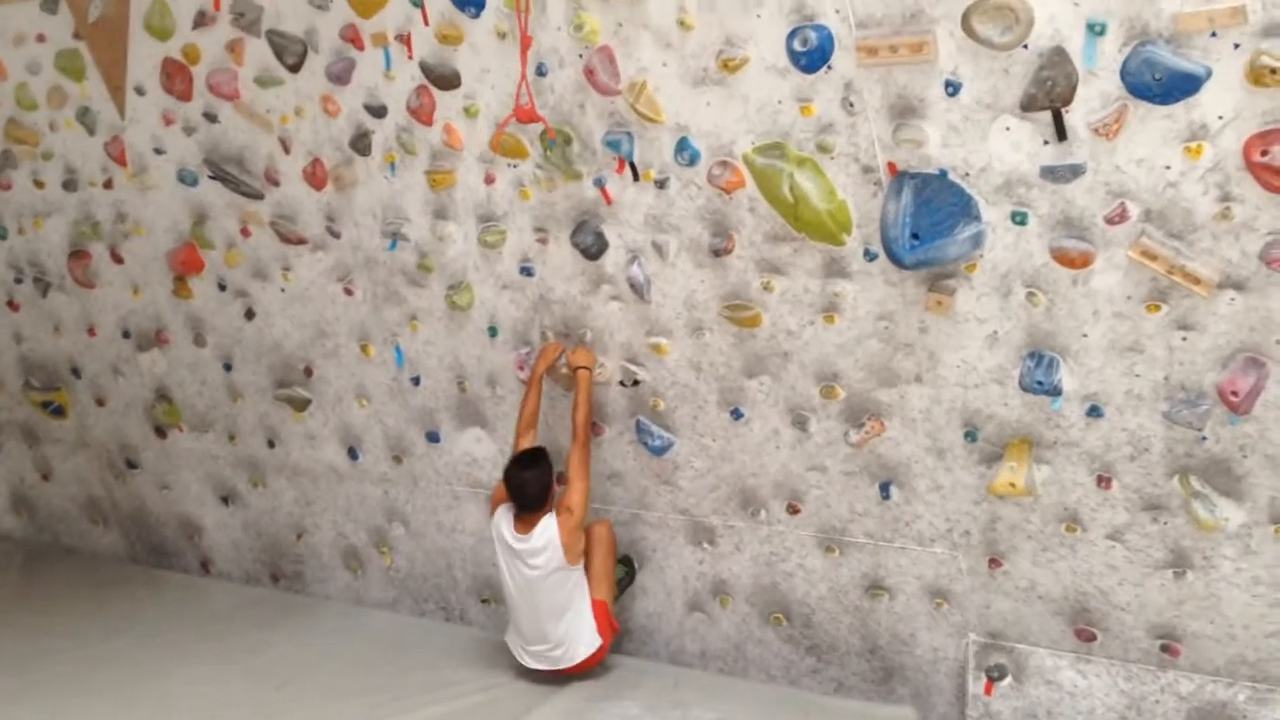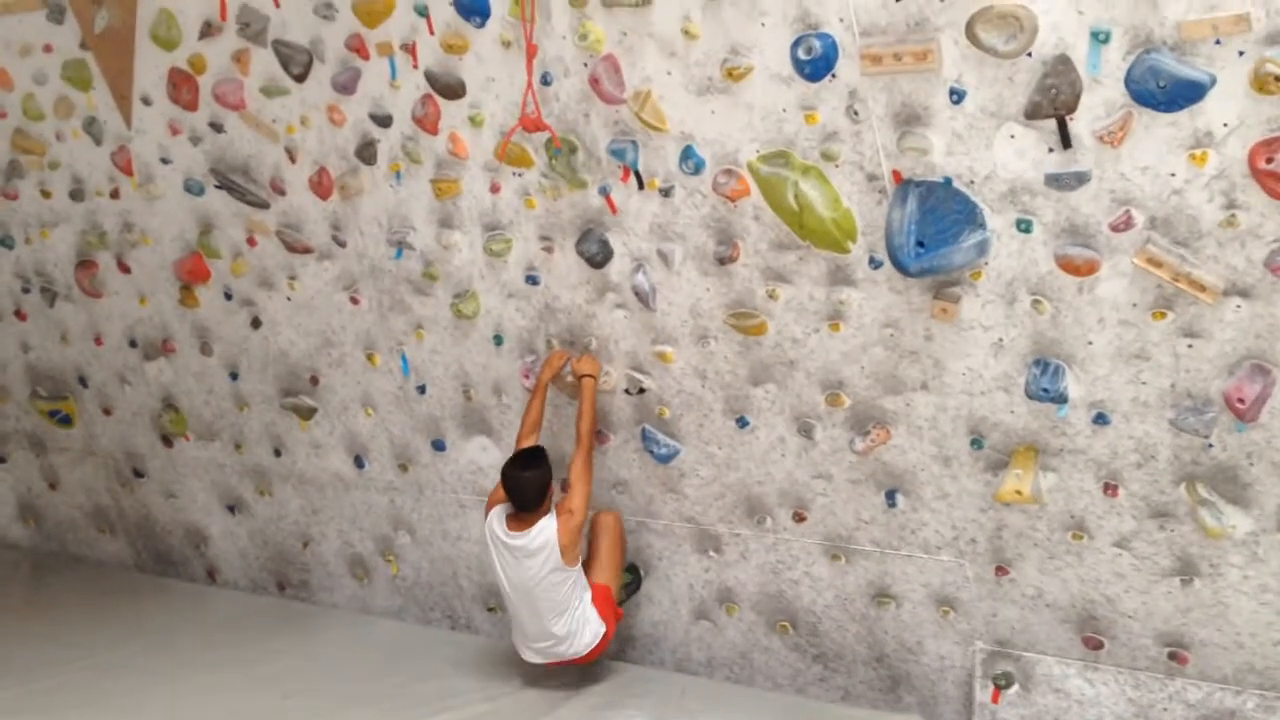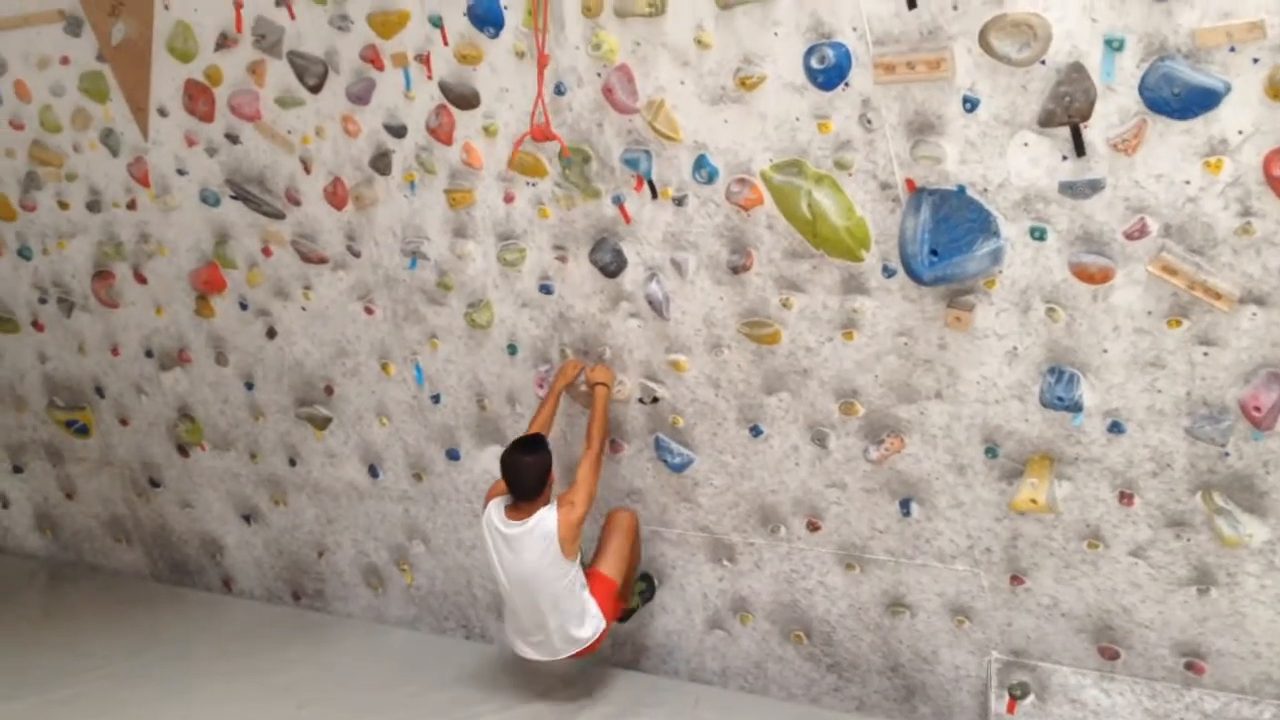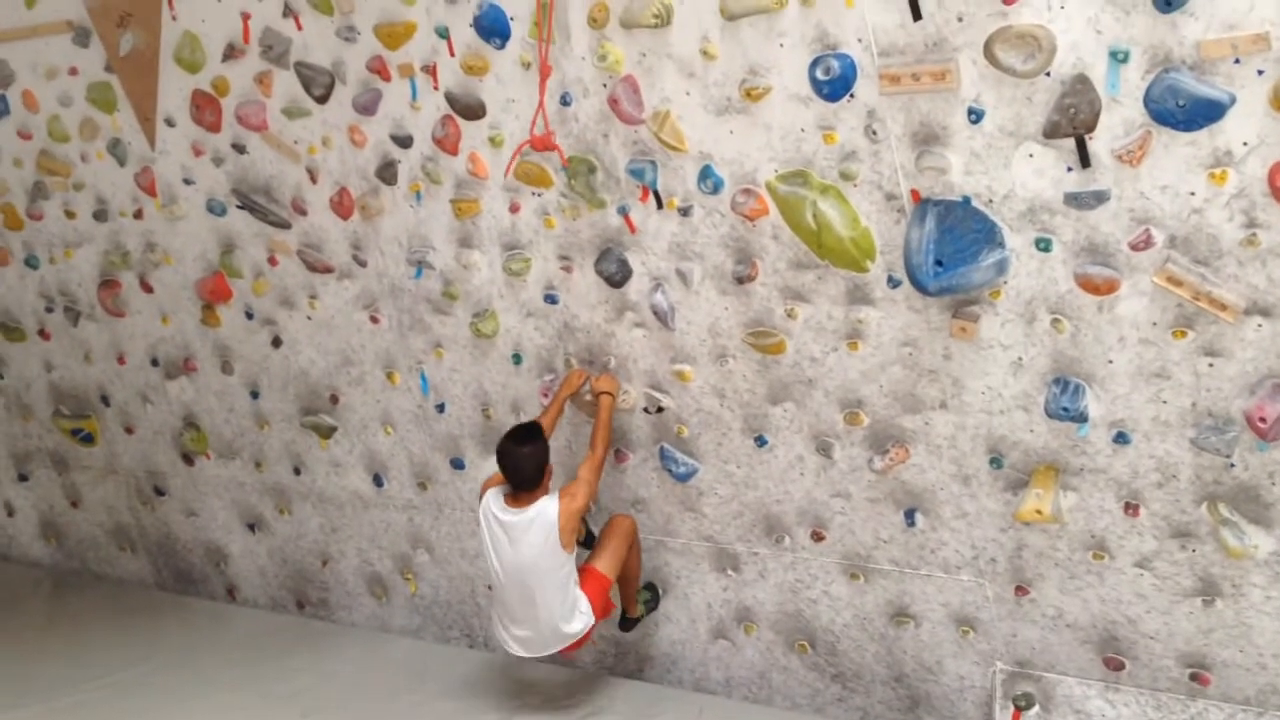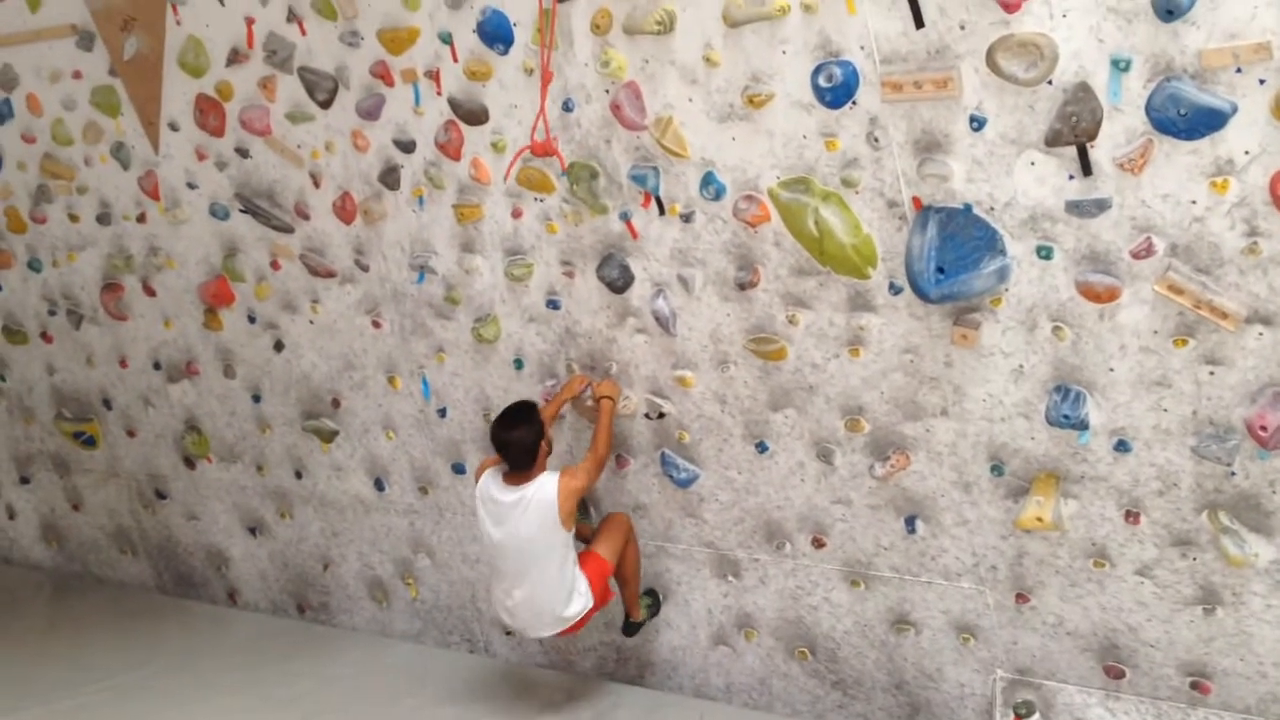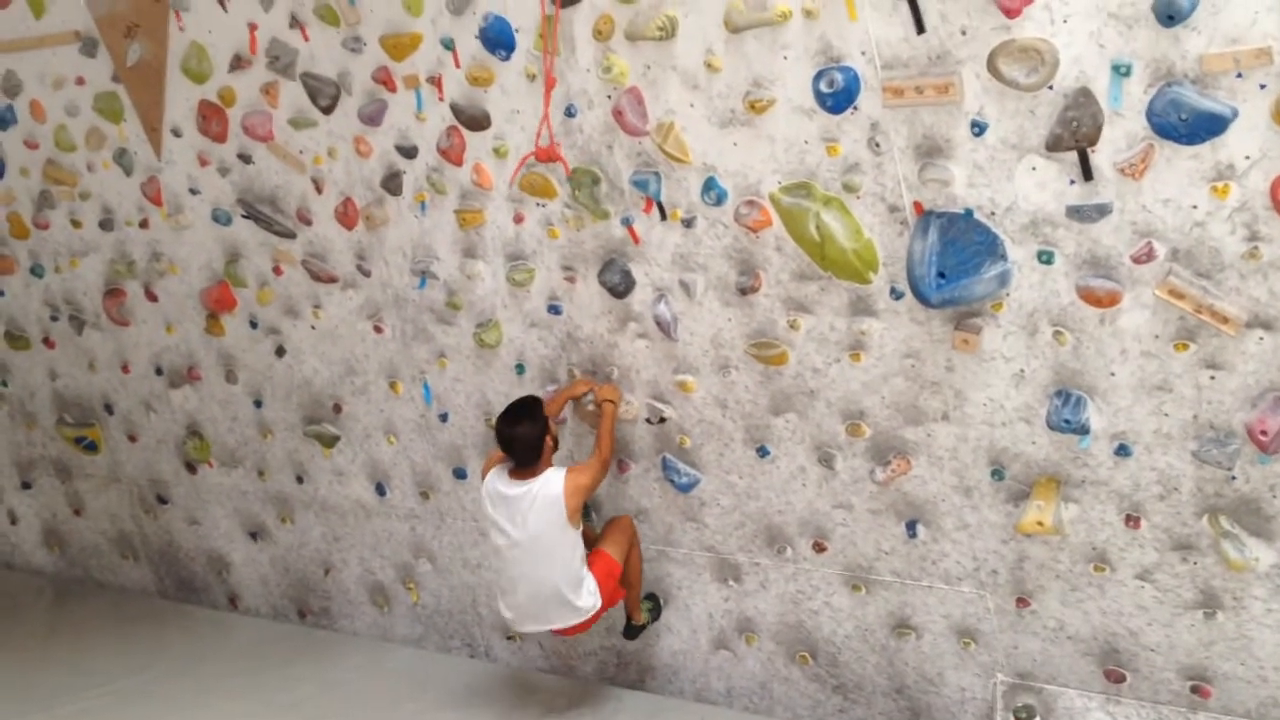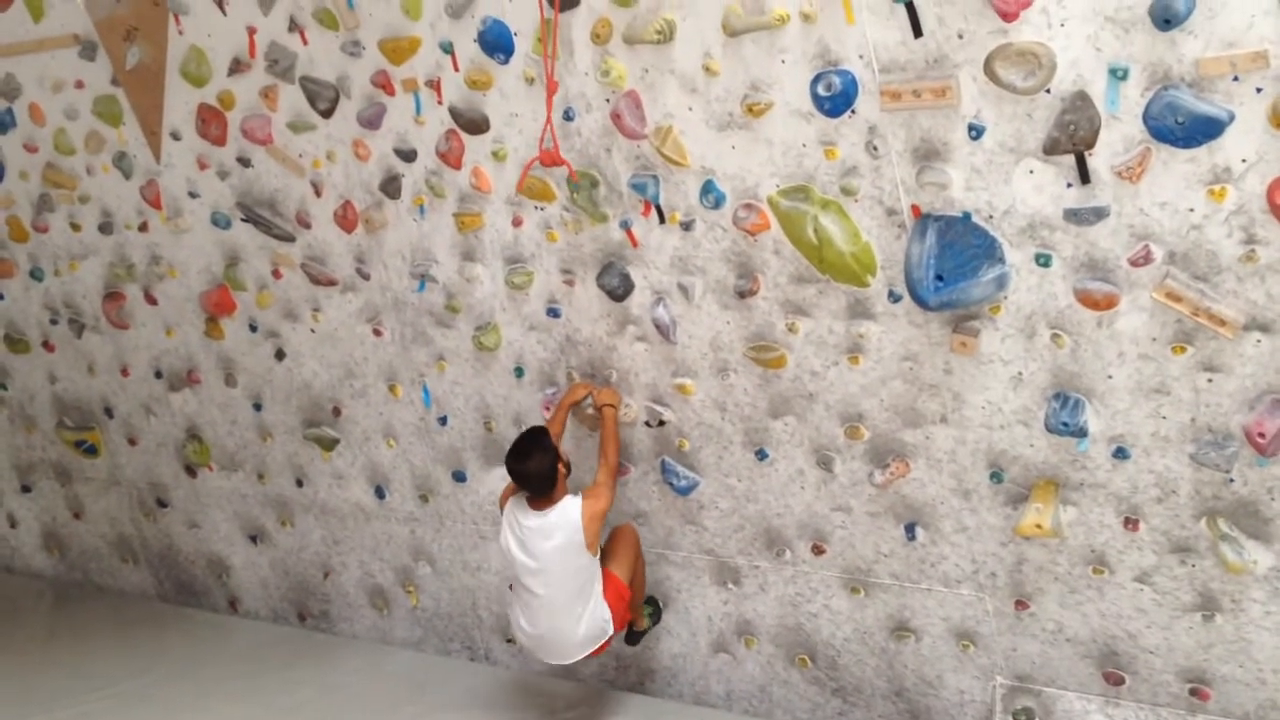
dt=0.2s
person 1, frame 1
left shoulder: (499, 516)
right shoulder: (565, 526)
left elbow: (524, 438)
right elbow: (580, 441)
left wrist: (539, 370)
right wrist: (583, 372)
left hip: (527, 657)
right hip: (583, 656)
right knee: (599, 529)
right ankle: (610, 588)
person 1, frame 2
left shoulder: (493, 515)
right shoulder: (563, 526)
left elbow: (524, 442)
right elbow: (584, 446)
left wrist: (544, 378)
right wrist: (588, 380)
left hip: (531, 652)
right hip: (584, 646)
right knee: (607, 520)
right ankle: (617, 591)
person 1, frame 3
left shoulder: (491, 506)
right shoulder: (565, 517)
left elbow: (530, 438)
right elbow: (593, 449)
left wrist: (558, 385)
right wrist: (601, 388)
left hip: (523, 643)
right hip: (579, 639)
right knee: (624, 518)
right ankle: (628, 602)
person 1, frame 4
left shoulder: (488, 496)
right shoulder: (565, 507)
left elbow: (526, 449)
right elbow: (597, 455)
left wrist: (563, 393)
right wrist: (606, 397)
left hip: (511, 637)
right hip: (567, 635)
right knee: (623, 525)
right ankle: (632, 611)
person 1, frame 5
left shoulder: (485, 477)
right shoulder: (563, 487)
left elbow: (519, 430)
right elbow: (599, 455)
left wrist: (565, 396)
right wrist: (607, 400)
left hip: (513, 616)
right hip: (566, 617)
right knee: (620, 523)
left ankle: (582, 532)
right ankle: (635, 615)
person 1, frame 6
left shoulder: (492, 472)
right shoulder: (571, 485)
left elbow: (525, 435)
right elbow: (602, 456)
left wrist: (565, 396)
right wrist: (608, 404)
left hip: (518, 616)
right hip: (574, 614)
right knee: (623, 525)
right ankle: (637, 617)
person 1, frame 7
left shoulder: (510, 503)
right shoulder: (588, 510)
left elbow: (535, 457)
right elbow: (609, 464)
left wrist: (566, 403)
right wrist: (608, 408)
left hip: (528, 637)
right hip: (586, 640)
right knee: (626, 534)
right ankle: (638, 622)
